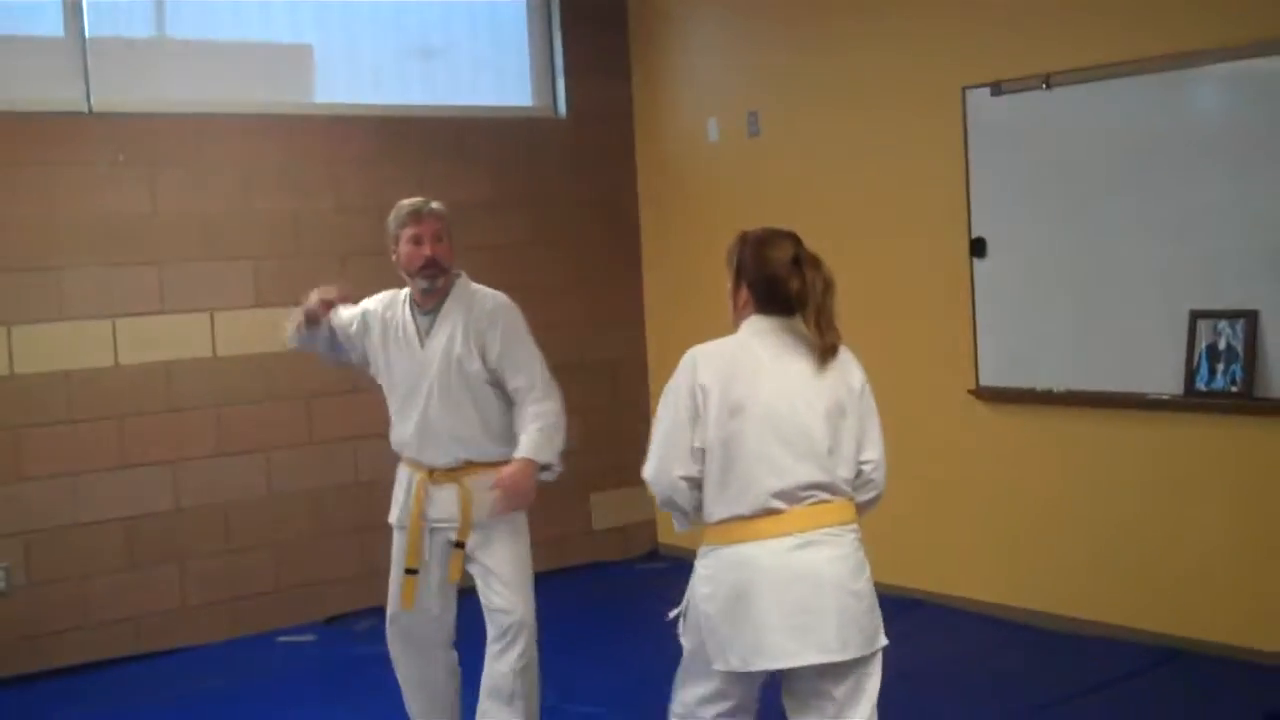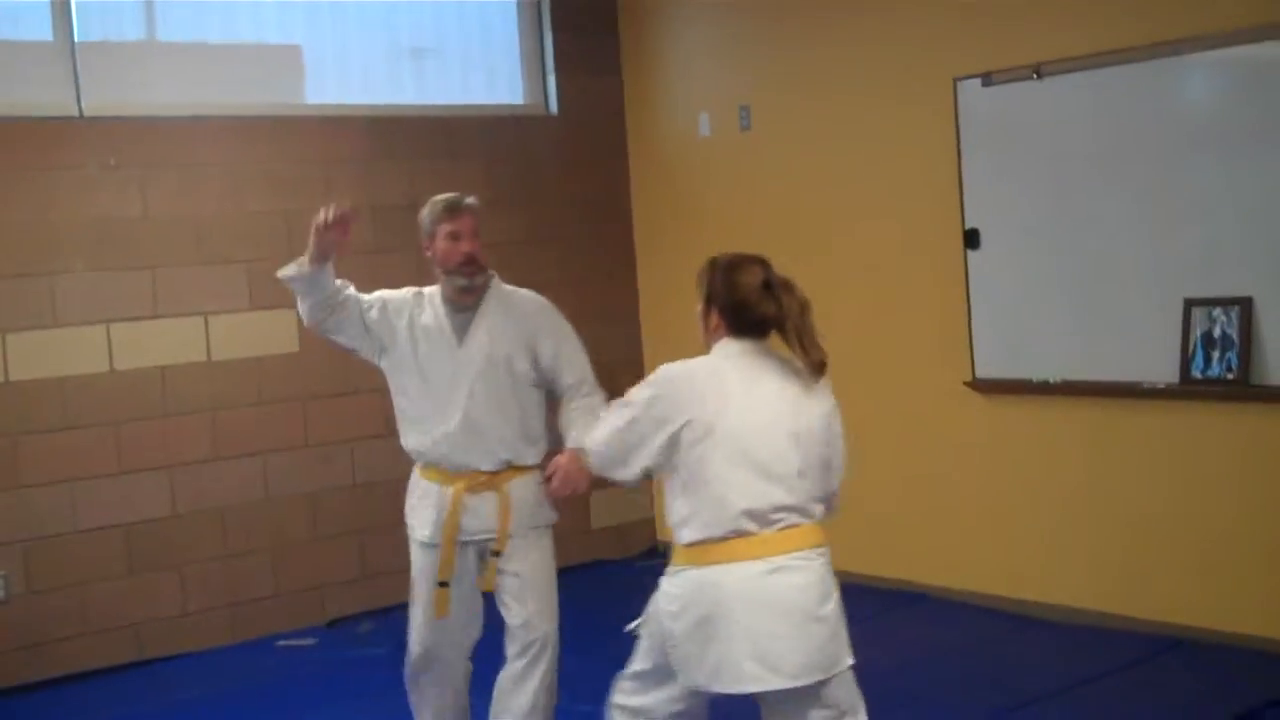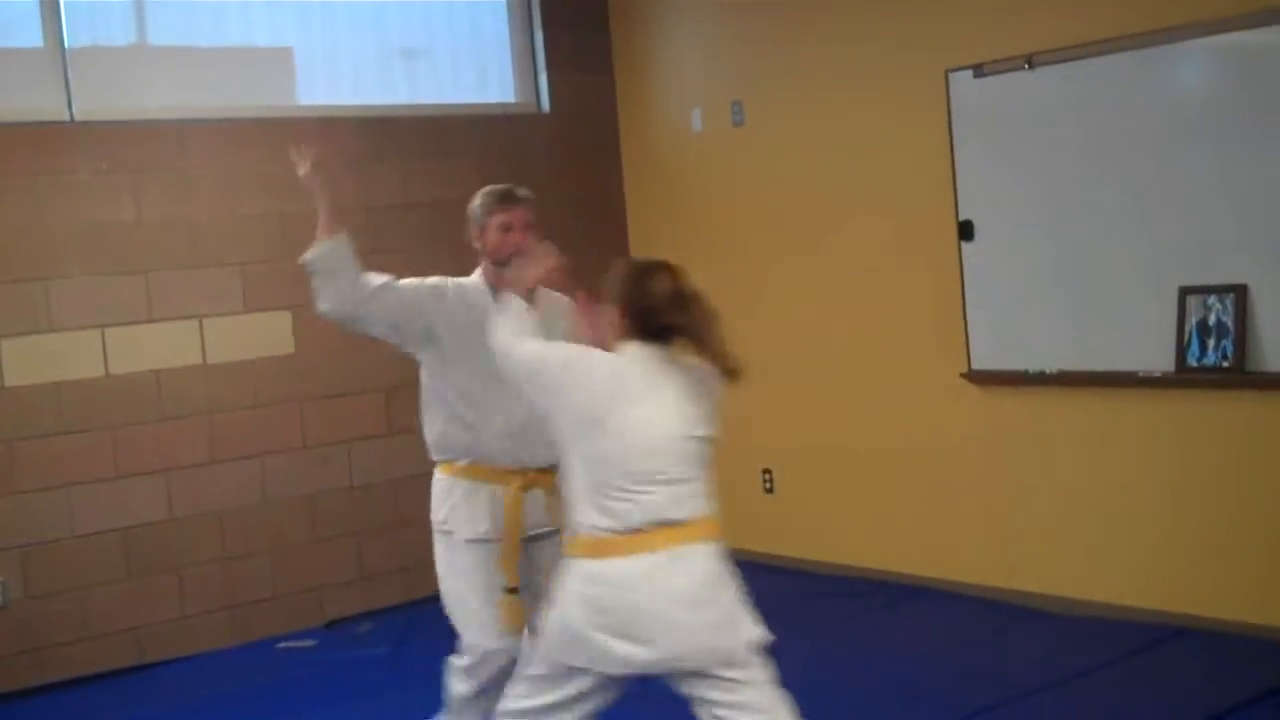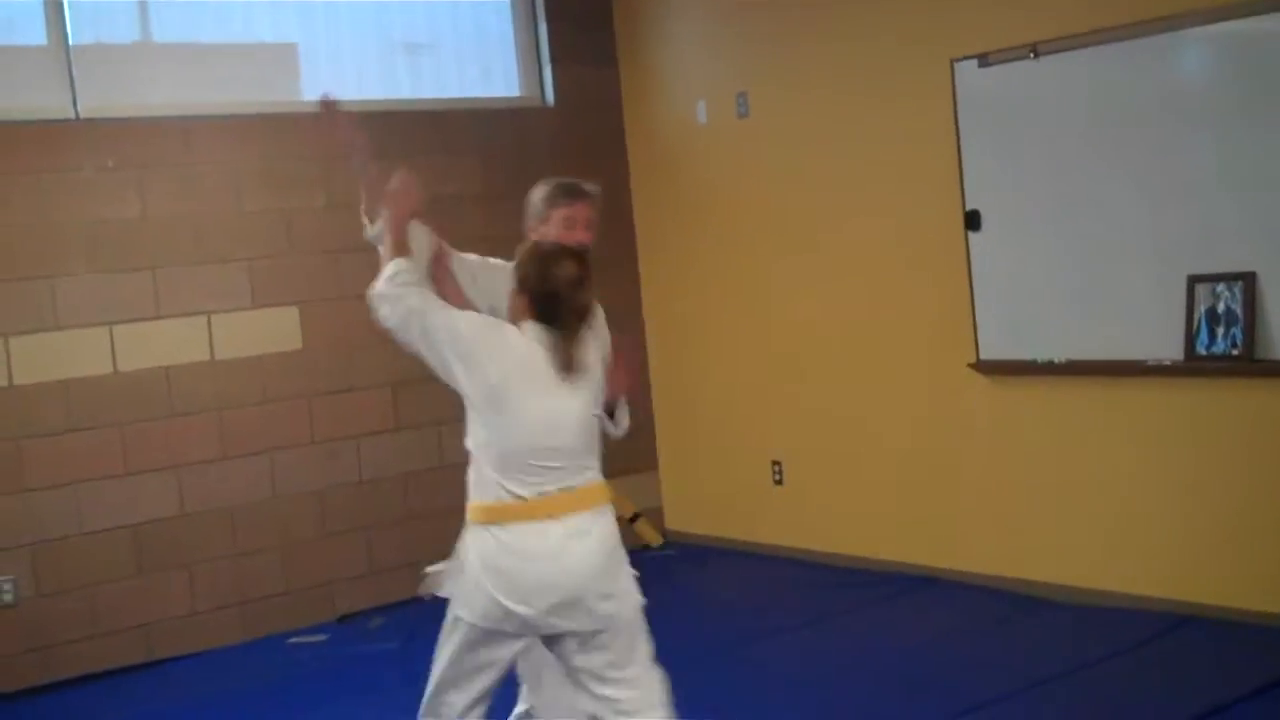
dt=0.2s
person 1, frame 1
left shoulder: (492, 311)
right shoulder: (377, 315)
left elbow: (538, 396)
right elbow: (320, 340)
left wrist: (530, 461)
right wrist: (313, 315)
left hip: (489, 491)
right hip: (418, 491)
left knee: (511, 618)
right knee: (413, 623)
person 1, frame 2
left shoulder: (530, 312)
right shoulder: (398, 315)
left elbow: (582, 391)
right elbow: (321, 306)
left wrist: (580, 450)
right wrist: (319, 252)
left hip: (517, 501)
right hip: (439, 504)
left knee: (535, 634)
right knee: (434, 643)
person 1, frame 3
left shoulder: (560, 312)
right shoulder: (436, 301)
right elbow: (347, 296)
right wrist: (324, 204)
left hip: (543, 500)
right hip: (471, 502)
right knee: (490, 647)
person 1, frame 4
left shoulder: (587, 312)
right shoulder: (494, 284)
left elbow: (608, 424)
right elbow: (407, 241)
left wrist: (613, 397)
right wrist: (365, 163)
person 2, frame 1
left shoulder: (705, 364)
right shoulder: (841, 364)
left elbow: (669, 480)
right elbow: (870, 477)
left hip: (741, 571)
right hip: (831, 563)
person 2, frame 2
left shoulder: (678, 385)
right shoulder: (812, 387)
left elbow: (606, 451)
right elbow: (824, 492)
left hip: (709, 592)
right hip: (799, 583)
person 2, frame 3
left shoulder: (581, 374)
right shoulder: (700, 381)
left elbow: (511, 339)
left wrist: (518, 287)
right wrist: (604, 345)
left hip: (604, 584)
right hip: (690, 577)
person 2, frame 4
left shoulder: (484, 347)
right shoulder: (590, 356)
left elbow: (399, 299)
left wrist: (396, 222)
left hip: (505, 558)
right hip: (587, 547)
